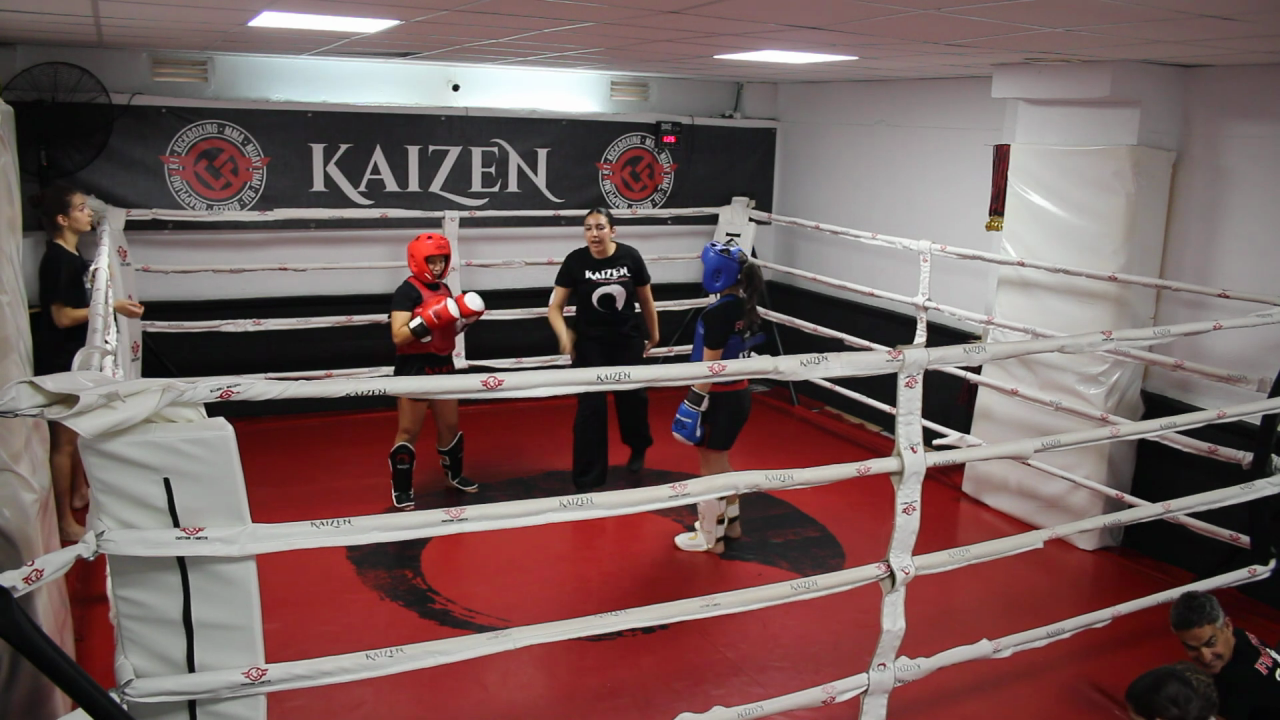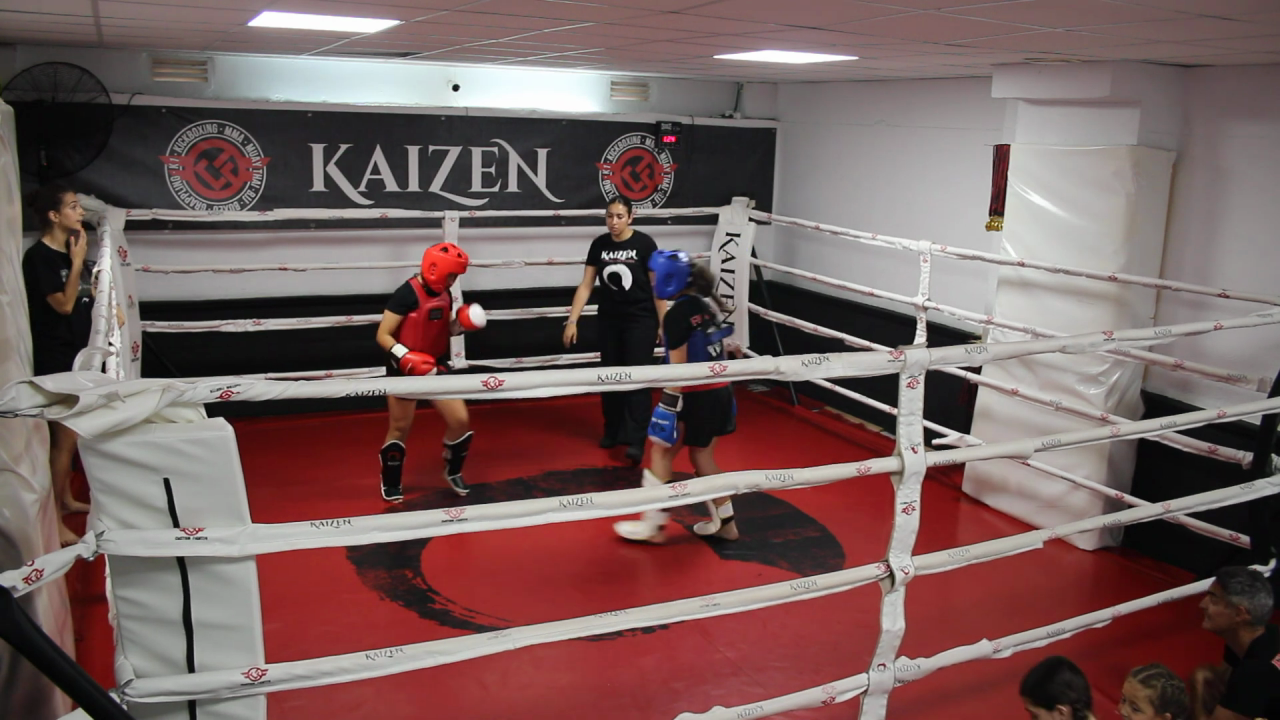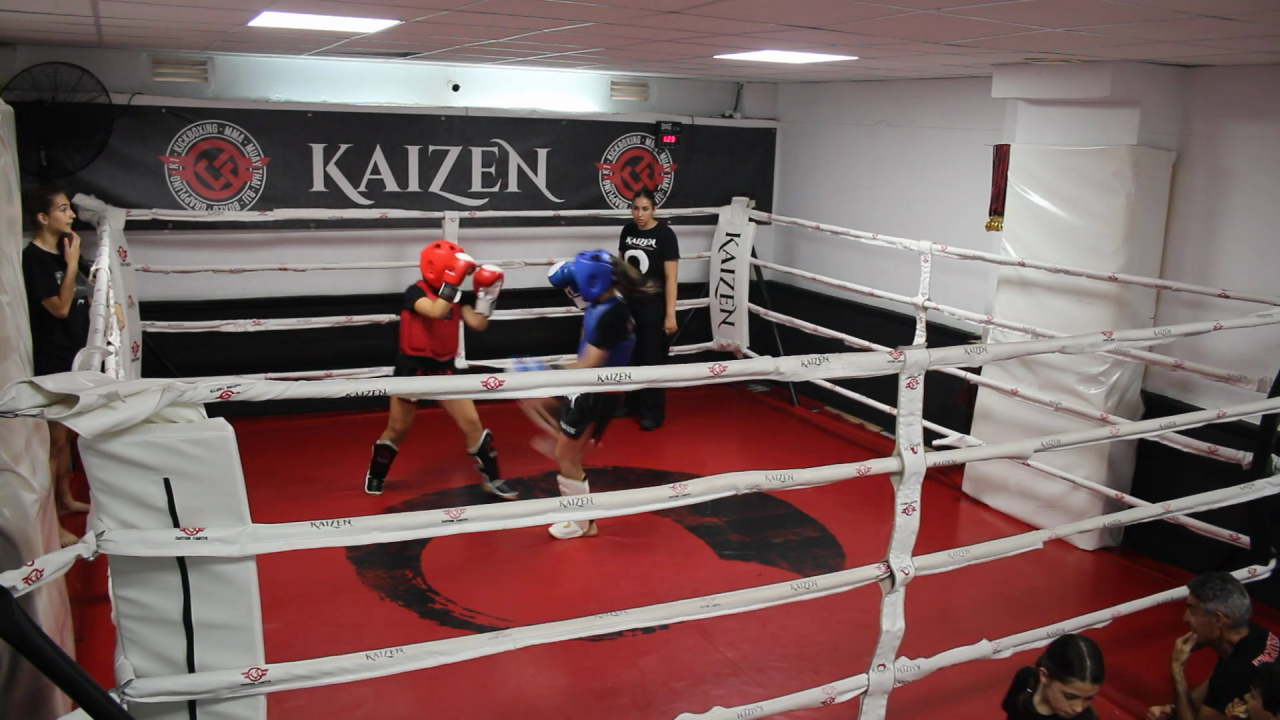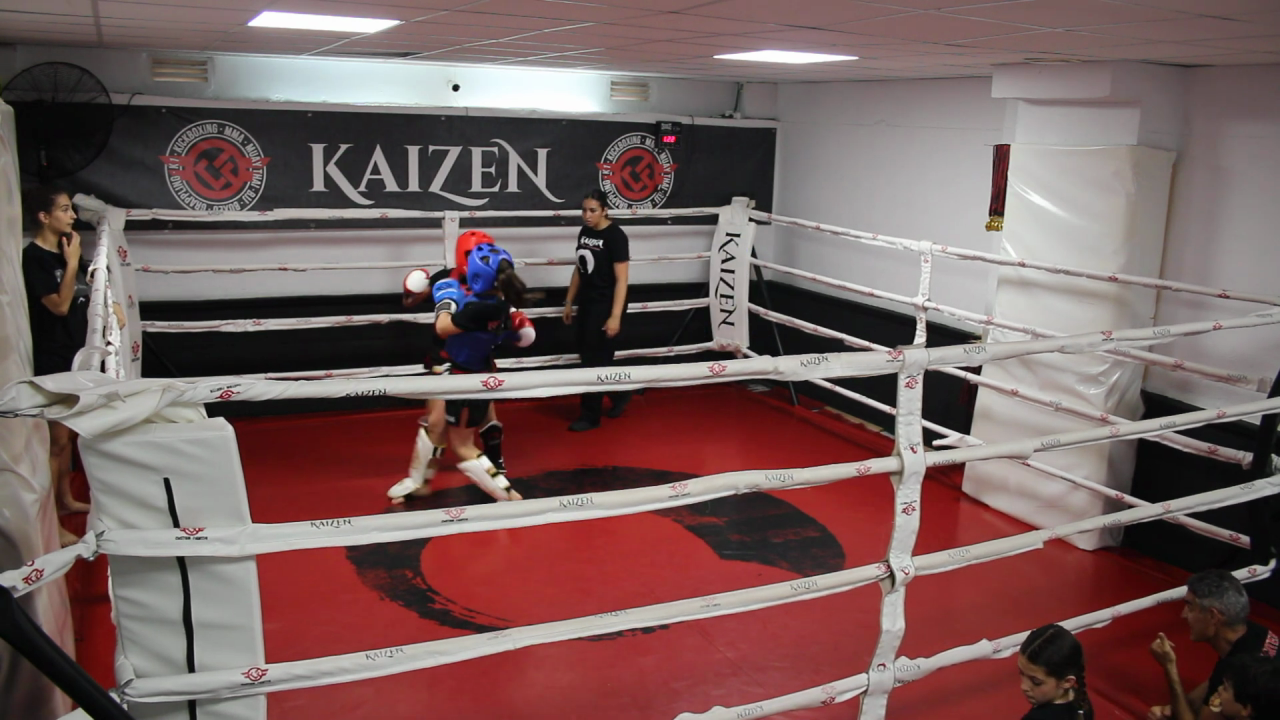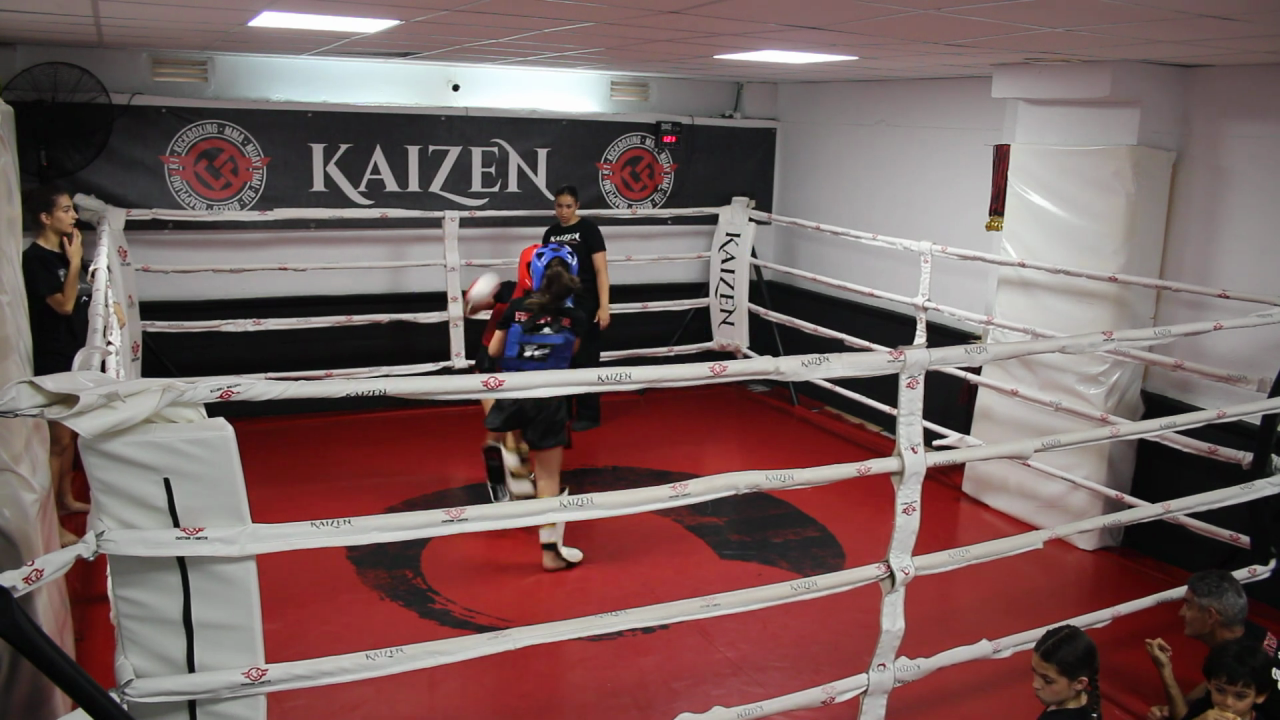
dt=1s
person 1, frame 1
left shoulder: (68, 255)
right shoulder: (59, 260)
right elbow: (61, 317)
right wrist: (113, 307)
left hip: (74, 357)
right hip: (59, 361)
left knee: (80, 429)
right knee: (65, 439)
left ankle: (79, 491)
right ankle: (64, 522)
person 1, frame 2
left shoulder: (71, 250)
right shoulder: (38, 256)
right elbow: (64, 304)
right wrist: (76, 261)
left hip: (77, 353)
right hip: (54, 358)
left knee: (71, 433)
right knee: (67, 437)
left ankle: (65, 499)
right ankle: (53, 521)
person 1, frame 3
left shoulder: (64, 251)
right shoulder: (33, 258)
left elbow: (85, 294)
right elbow: (59, 307)
right wrist: (72, 263)
left hip: (76, 356)
right hip: (52, 360)
left knee: (70, 433)
right knee: (55, 438)
left ankle: (65, 498)
person 1, frame 4
left shoulder: (66, 251)
right shoulder: (34, 257)
left elbow: (90, 290)
right elbow: (59, 304)
left wrist: (110, 305)
right wrist: (73, 261)
left hip: (76, 355)
right hip: (53, 361)
left knee: (71, 433)
right knee: (57, 438)
left ankle: (66, 499)
person 1, frame 5
left shoulder: (66, 252)
right shoulder: (36, 258)
left elbow: (90, 290)
right elbow: (64, 304)
left wrist: (110, 304)
right wrist: (75, 260)
left hip: (77, 355)
right hip: (54, 360)
left knee: (73, 432)
right knee: (59, 439)
left ankle: (66, 498)
person 2, frame 1
left shoulder: (717, 314)
right shoulder: (744, 308)
left elbow: (709, 367)
left wrist: (693, 406)
left hip: (721, 398)
right hip: (738, 393)
left knee: (710, 465)
right knee: (718, 460)
left ankle: (711, 538)
right ankle: (730, 521)
person 2, frame 2
left shoulder: (677, 316)
right shoulder: (709, 306)
left elbow: (680, 368)
right elbow: (725, 350)
left wrist: (666, 408)
left hip: (697, 397)
right hip: (719, 392)
left knee: (661, 452)
right knee: (703, 457)
left ankle: (654, 525)
right ankle: (724, 521)
person 2, frame 3
left shoulder: (611, 317)
right shoulder: (610, 302)
left elbow: (588, 365)
right elbow: (589, 306)
right wrist: (572, 288)
left hip: (595, 394)
left knee: (566, 457)
right knee: (533, 401)
left ankle: (583, 522)
person 2, frame 4
left shoulder: (478, 309)
right shoulder: (502, 303)
left elbow: (443, 328)
left wrist: (445, 300)
right hip: (476, 374)
left knee: (461, 447)
left ankle: (508, 496)
person 2, frame 5
left shoulder: (517, 306)
right shoulder: (573, 315)
left elbow: (495, 349)
left hip: (513, 394)
right hip: (548, 399)
right knee: (549, 477)
right ankle: (551, 549)
person 3, frame 1
left shoulder: (444, 289)
right shoulder: (407, 292)
right elbow: (398, 336)
left wrist: (465, 317)
right wrist: (429, 320)
left hip: (443, 366)
right hip: (414, 369)
left knee: (450, 425)
right knee: (409, 431)
left ankle: (455, 474)
right ankle: (401, 489)
person 3, frame 2
left shoulder: (444, 294)
right shoulder: (406, 294)
right elbow: (383, 335)
left wrist: (461, 323)
right wrist: (407, 359)
left hip: (437, 365)
right hip: (406, 369)
left knee: (460, 420)
right knee: (400, 429)
left ankle: (453, 472)
right ankle: (390, 483)
person 3, frame 3
left shoulder: (453, 294)
right shoulder: (415, 293)
left elbow: (478, 324)
right elbow: (435, 312)
left wrist: (488, 292)
right wrist: (450, 285)
left hip: (443, 368)
right hip: (412, 368)
left knee: (472, 423)
right knee: (397, 429)
left ankle: (492, 479)
right ankle: (375, 475)
person 3, frame 4
right shoulder: (446, 278)
right elbow: (410, 301)
right wrist: (413, 291)
right hip: (444, 352)
left knee: (485, 409)
right knee: (439, 407)
left ankle: (495, 458)
right ankle: (426, 461)
person 3, frame 5
right shoulder: (509, 290)
right elbow: (472, 309)
right wrist: (474, 304)
right hip: (490, 364)
left ankle: (518, 469)
right ankle: (497, 482)
person 4, frame 1
left shoulder: (630, 257)
right shoulder: (575, 261)
left elbow: (646, 300)
right elbow: (555, 307)
left wrist: (653, 335)
right wrist: (563, 333)
left hip: (627, 342)
right hip: (589, 344)
left knee: (633, 399)
right knee: (591, 408)
left ankle: (638, 449)
right ankle: (588, 479)
person 4, frame 2
left shoulder: (644, 243)
right shoulder: (599, 244)
right elbow: (586, 285)
left wrist: (663, 323)
right wrist: (572, 321)
left hip: (640, 320)
right hip: (608, 319)
left ankle: (635, 441)
right ankle: (612, 430)
person 4, frame 3
left shoulder: (664, 234)
right shoulder: (627, 231)
left elbow: (671, 278)
left wrist: (670, 314)
left hip: (654, 306)
right hip: (629, 304)
left knee: (653, 359)
right knee: (631, 355)
left ankle: (653, 412)
right ankle: (633, 404)
person 4, frame 4
left shoulder: (615, 236)
right shoulder: (584, 232)
left elbow: (621, 280)
left wrist: (615, 317)
right wrist: (569, 302)
left hip: (605, 305)
right hip: (586, 302)
left knee: (596, 360)
right knee: (588, 356)
left ankle: (591, 416)
right ankle: (620, 395)
person 4, frame 5
left shoulder: (588, 229)
right shoulder: (551, 233)
left elbow: (601, 271)
left wrist: (604, 307)
left hip: (585, 303)
left knee: (585, 358)
left ankle: (588, 415)
